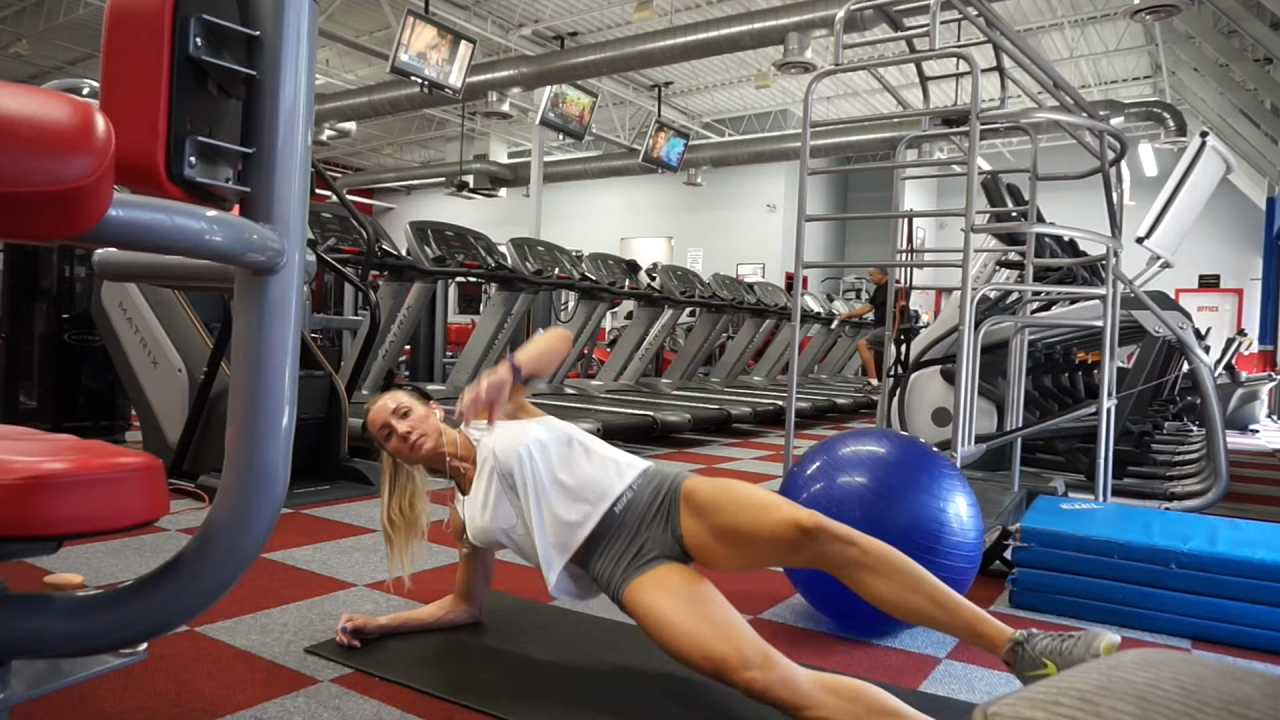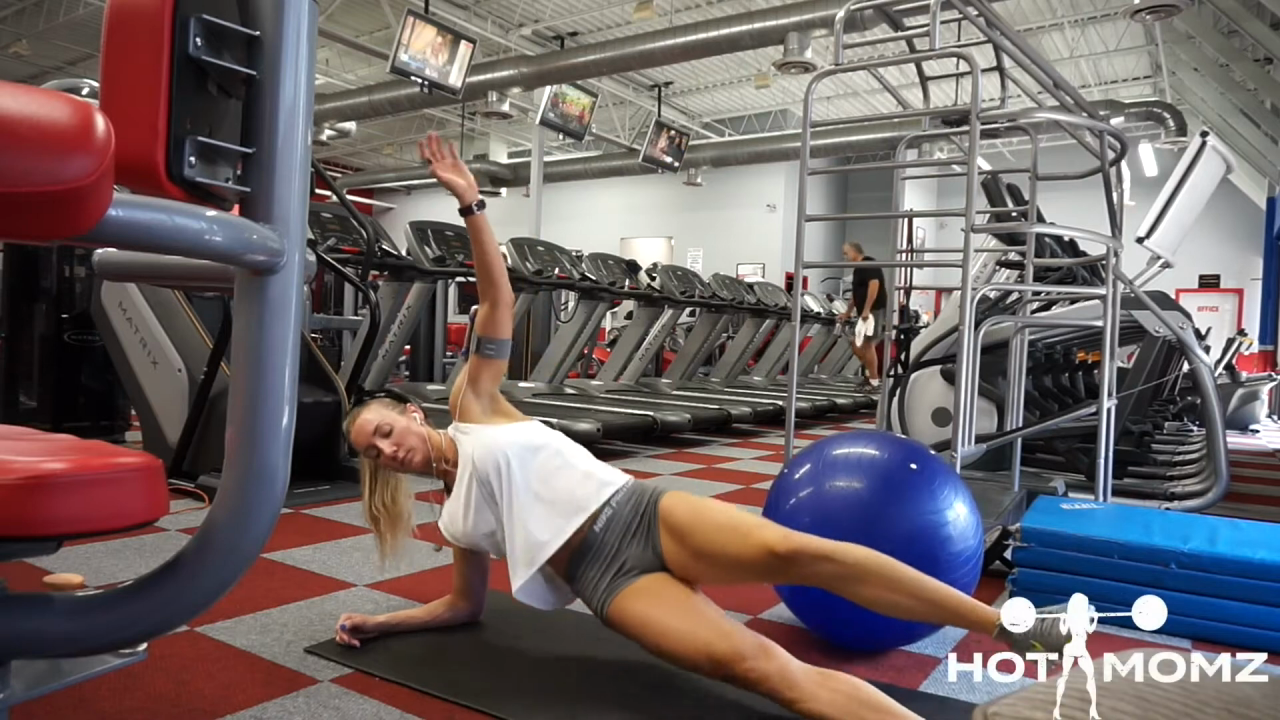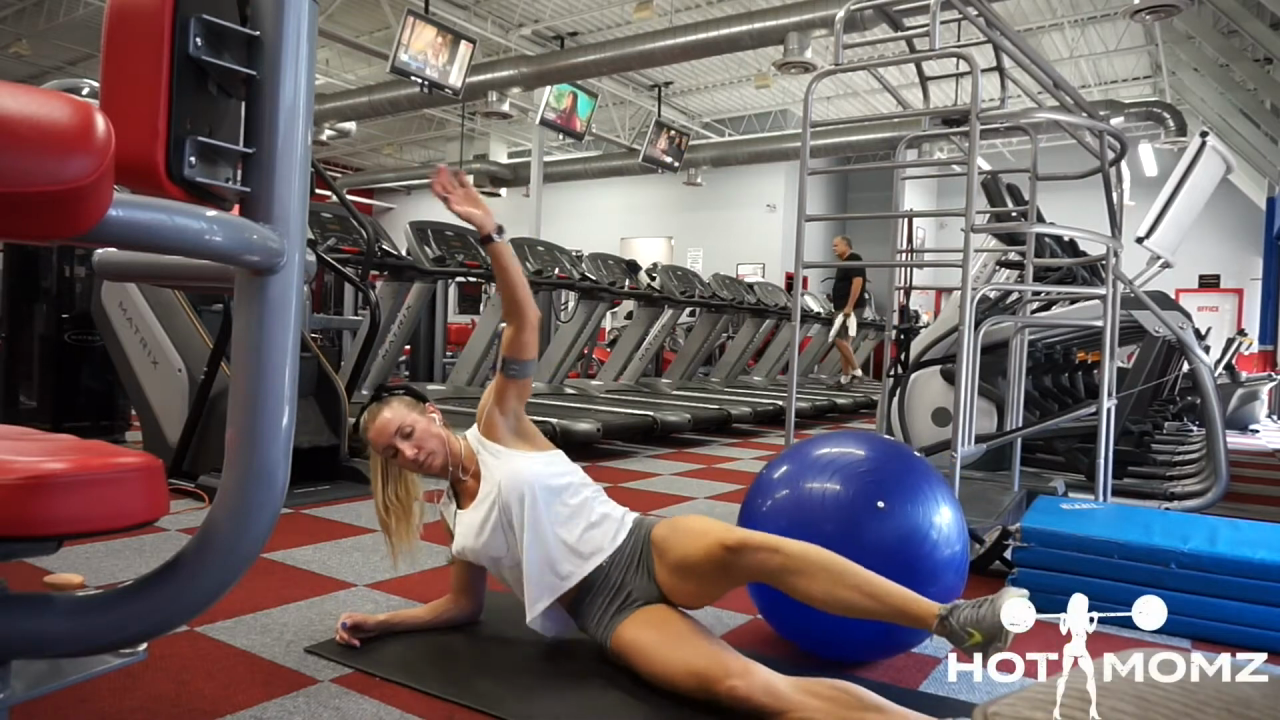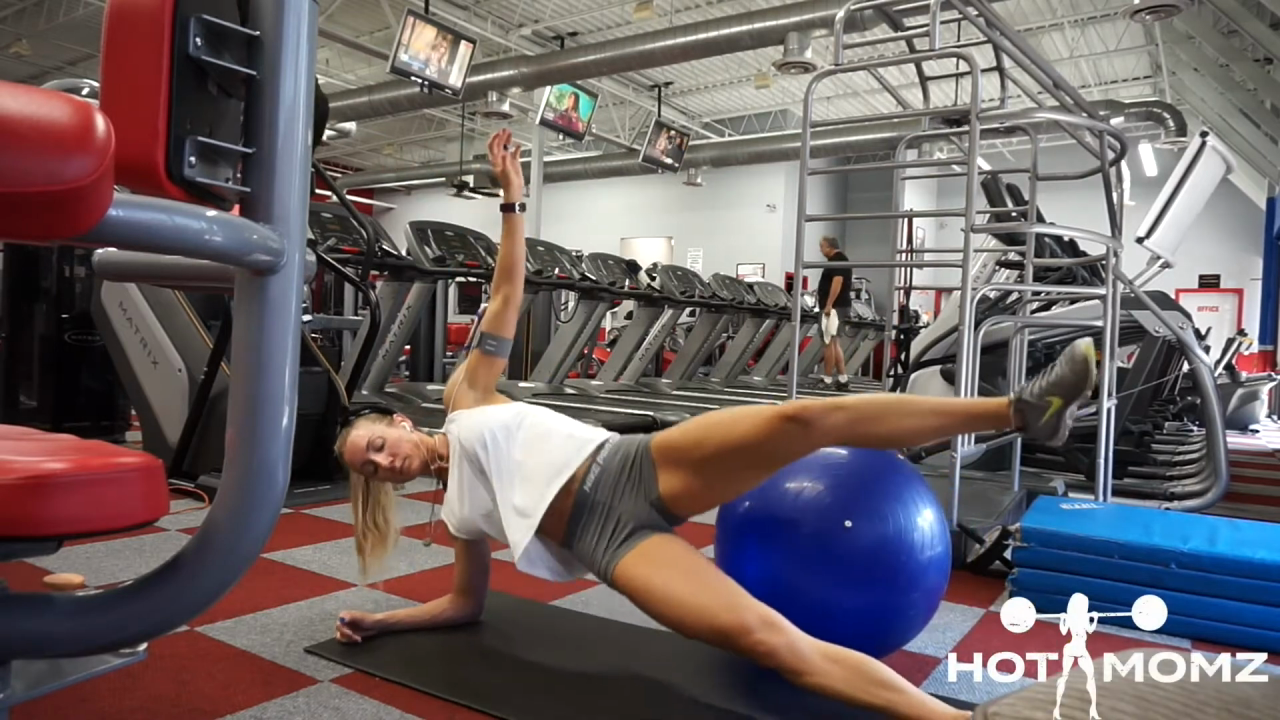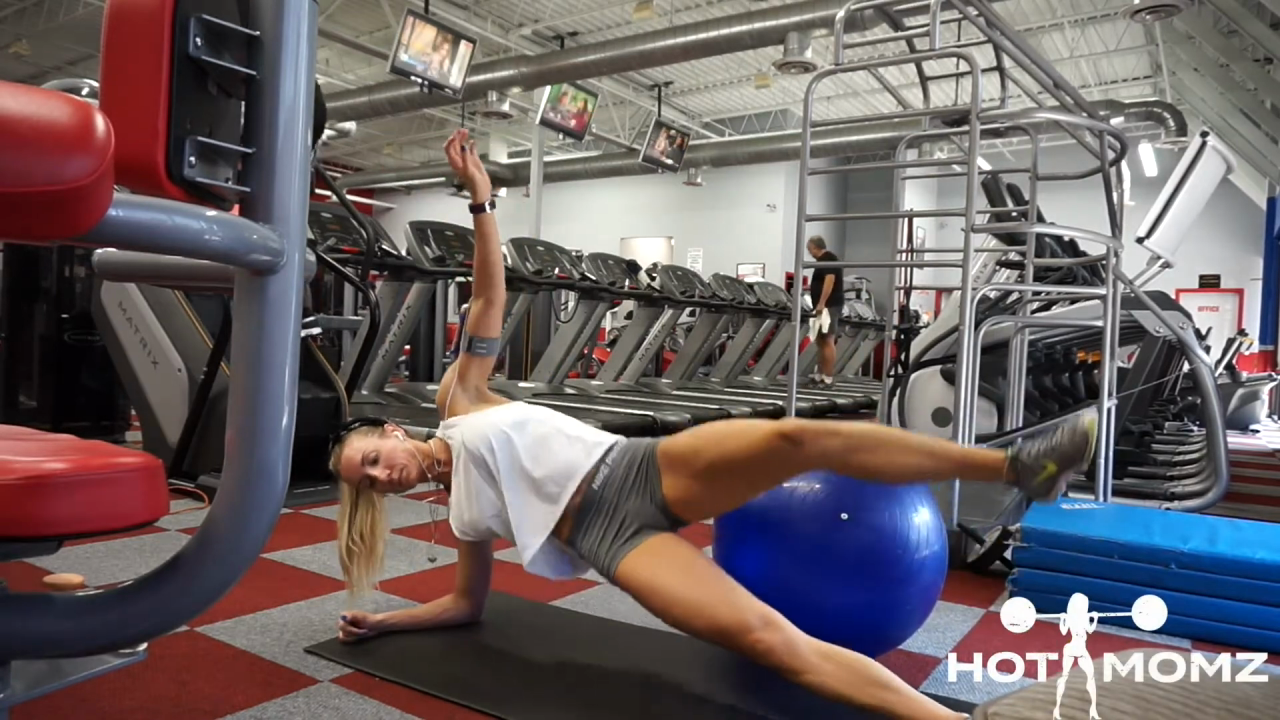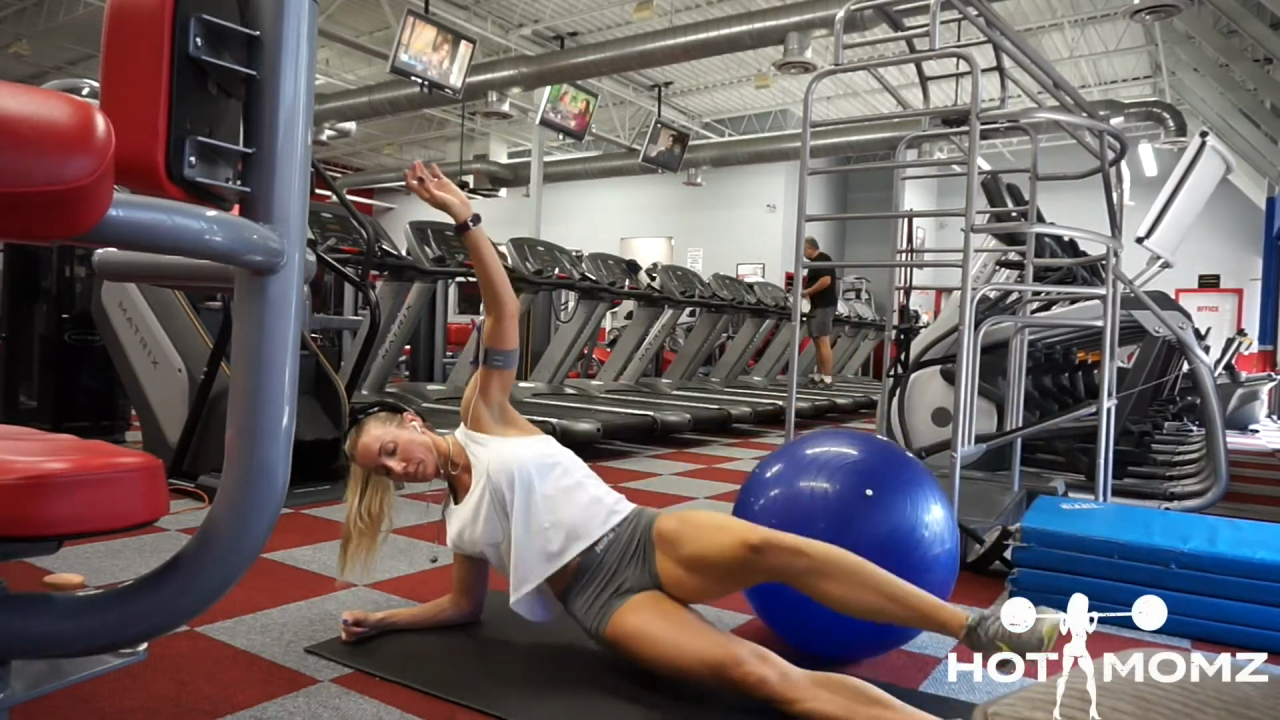
dt=0.7s
person 1, frame 1
left shoulder: (483, 405)
right shoulder: (466, 513)
left elbow: (558, 342)
right elbow: (465, 604)
left wrist: (511, 370)
right wrist: (379, 622)
left hip: (660, 497)
right hip: (629, 562)
left knee: (818, 532)
left ankle: (1017, 647)
person 1, frame 2
left shoulder: (469, 402)
right shoulder: (455, 513)
left elbow: (497, 297)
right elbow: (464, 604)
left wrist: (469, 202)
right wrist: (378, 623)
left hip: (637, 512)
right hip: (608, 576)
left knee: (799, 552)
left ankle: (1004, 627)
person 1, frame 3
left shoulder: (496, 425)
right shoulder: (457, 519)
left elbow: (525, 320)
right elbow: (463, 606)
left wrist: (489, 231)
right wrist: (377, 622)
left hip: (647, 546)
right hip: (611, 607)
left knee: (744, 547)
left ankle: (956, 622)
person 1, frame 4
left shoulder: (464, 395)
right shoulder: (459, 507)
left elbow: (508, 294)
right elbow: (466, 604)
left wrist: (511, 196)
right wrist: (378, 621)
left hip: (639, 468)
right hip: (611, 534)
left knee: (804, 420)
right knee: (767, 639)
left ankle: (1016, 408)
person 1, frame 5
left shoulder: (457, 396)
right shoulder: (463, 512)
left elbow: (491, 293)
right elbow: (468, 604)
left wrist: (479, 198)
right wrist: (381, 622)
left hip: (645, 470)
right hip: (619, 534)
left knee: (800, 439)
right knee: (767, 639)
left ankle: (1016, 464)
person 1, frame 6
left shoulder: (483, 414)
right shoulder: (460, 523)
left elbow: (504, 311)
right elbow: (465, 605)
left wrist: (463, 217)
right wrist: (380, 619)
left hip: (638, 536)
right hip: (605, 600)
left knee: (766, 547)
left ankle: (974, 624)
